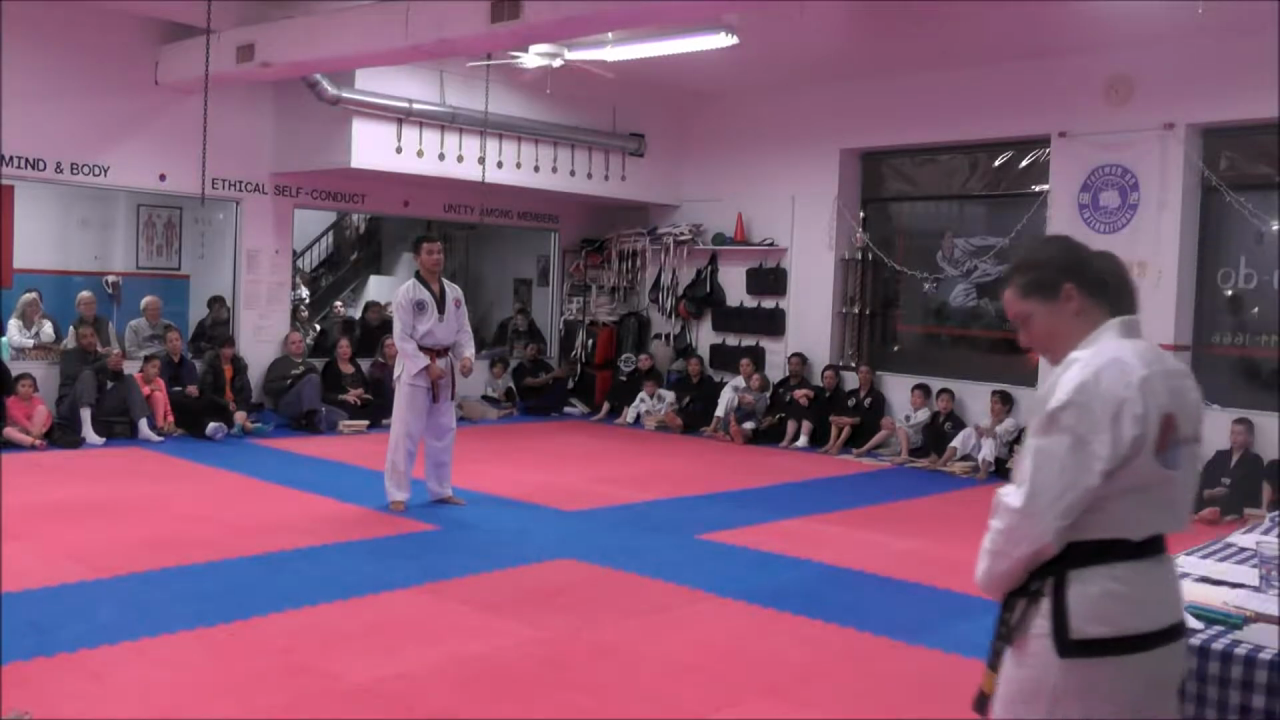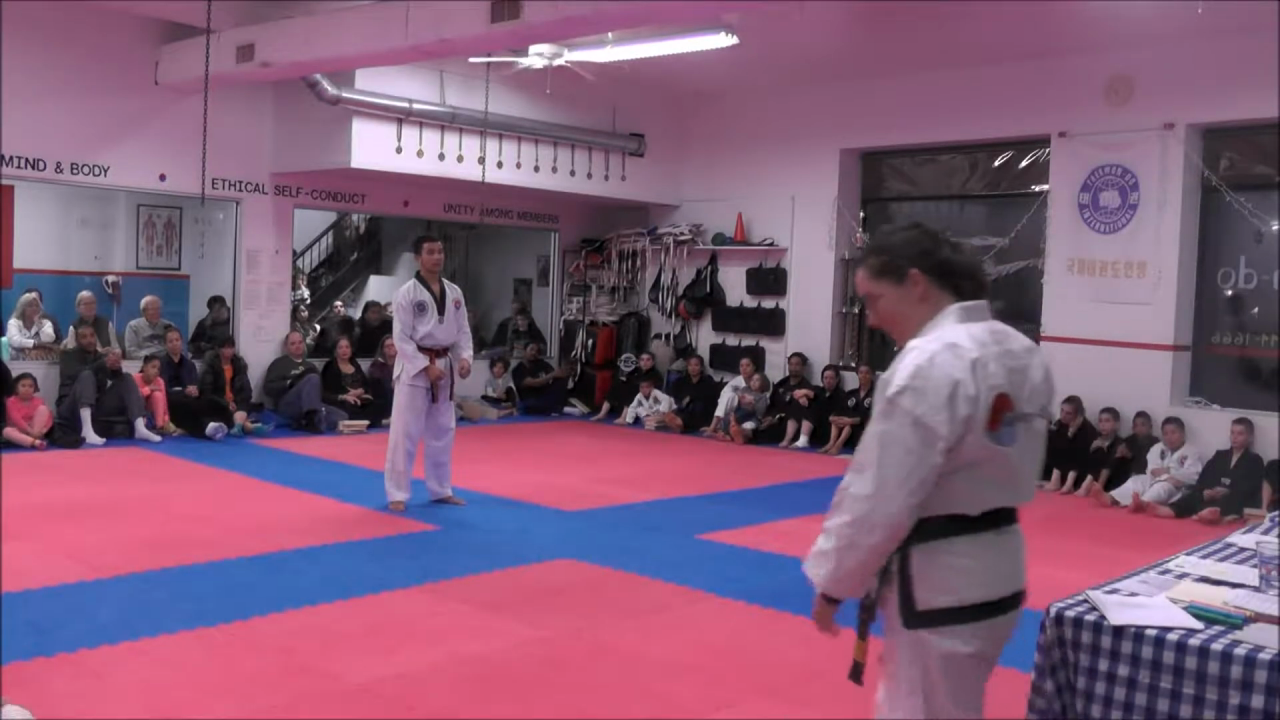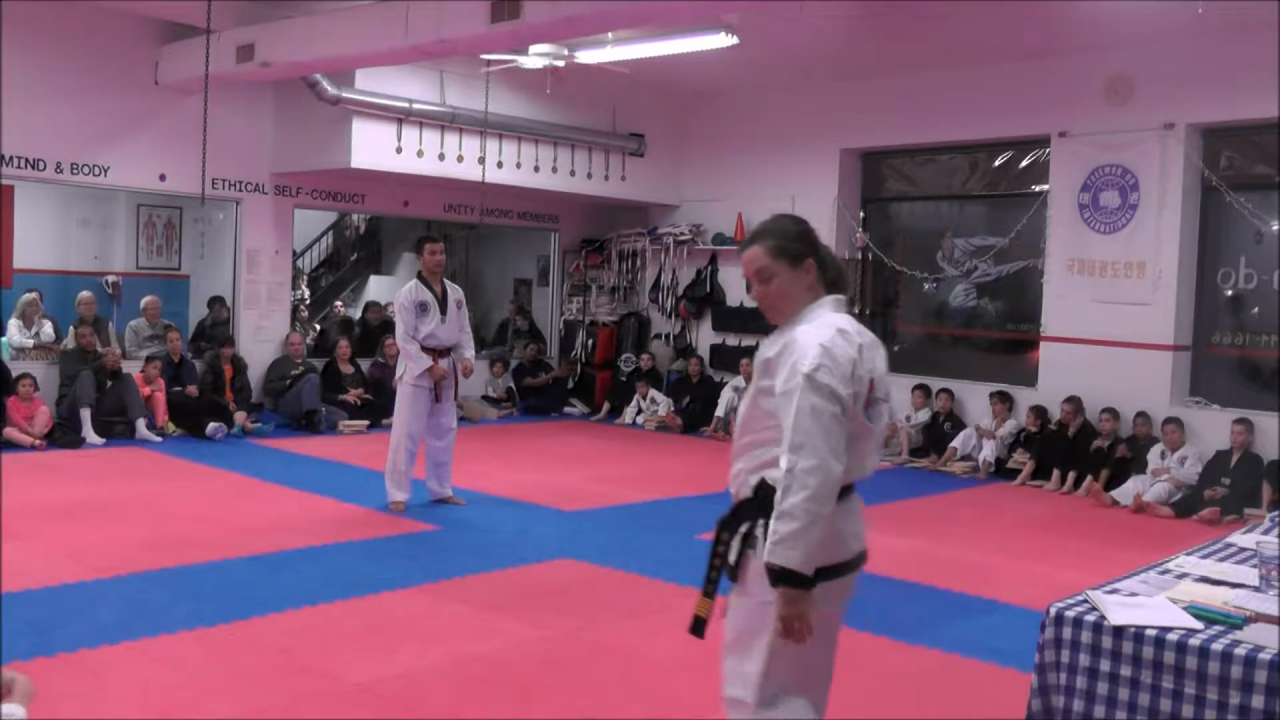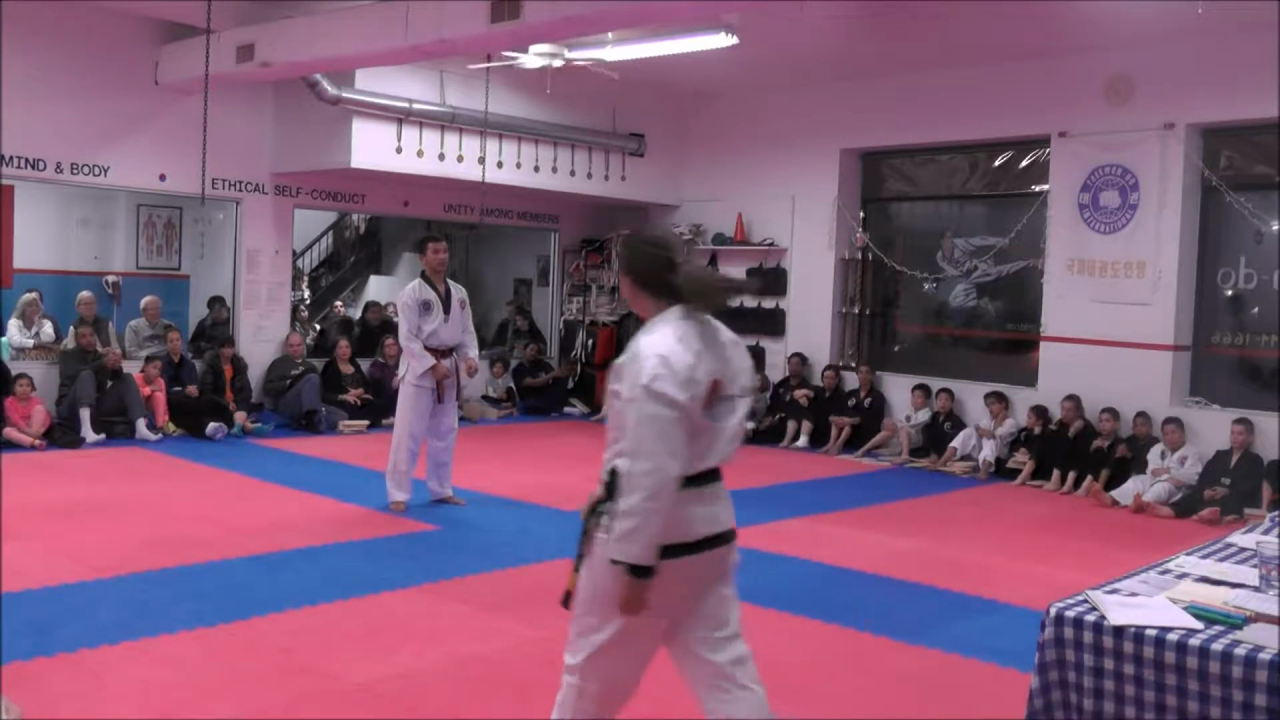
dt=0.4s
person 1, frame 1
left shoulder: (1088, 379)
right shoulder: (1171, 373)
left elbow: (1036, 511)
left wrist: (995, 574)
left hip: (1082, 613)
right hip: (1151, 603)
person 1, frame 2
left shoulder: (926, 366)
right shoulder: (1022, 352)
left elbow: (878, 498)
right elbow: (1009, 465)
left wrist: (831, 583)
left hip: (939, 578)
right hip: (997, 564)
person 1, frame 3
left shoulder: (812, 347)
right shoulder: (852, 338)
left elbow: (809, 469)
left wrist: (792, 576)
left hip: (799, 546)
right hip: (828, 534)
person 1, frame 4
left shoulder: (651, 355)
right shoulder: (722, 342)
left elbow: (649, 468)
left wrist: (636, 565)
right wrist: (613, 496)
left hip: (651, 529)
right hip: (708, 521)
left knee: (597, 656)
right knee: (720, 657)
person 2, frame 1
left shoulder: (454, 292)
right shoulder: (407, 292)
left elbow: (463, 330)
right elbow: (402, 337)
left wrist: (466, 356)
right wrist: (426, 365)
left hip: (445, 366)
right hip: (415, 368)
left knee: (443, 432)
right knee: (406, 433)
left ankle: (441, 489)
right ankle: (397, 493)
person 2, frame 2
left shoulder: (454, 292)
right shoulder: (407, 293)
left elbow: (462, 331)
right elbow: (401, 337)
left wrist: (464, 358)
right wrist: (425, 366)
left hip: (444, 366)
right hip: (414, 368)
left knee: (443, 432)
right knee: (405, 433)
left ankle: (441, 489)
right ankle: (397, 493)
person 2, frame 3
left shoulder: (455, 293)
right shoulder: (409, 293)
left elbow: (464, 331)
right elbow: (404, 338)
left wrist: (466, 357)
right wrist: (429, 366)
left hip: (447, 367)
right hip: (417, 369)
left knee: (444, 432)
right knee: (407, 433)
left ankle: (441, 489)
right ankle: (397, 493)
person 2, frame 4
left shoulder: (459, 293)
right shoulder: (413, 292)
left elbow: (467, 331)
right elbow: (408, 337)
left wrist: (470, 357)
right wrist: (432, 365)
left hip: (449, 367)
right hip: (420, 368)
left knee: (445, 433)
right knee: (408, 432)
left ankle: (441, 489)
right ankle: (398, 493)
